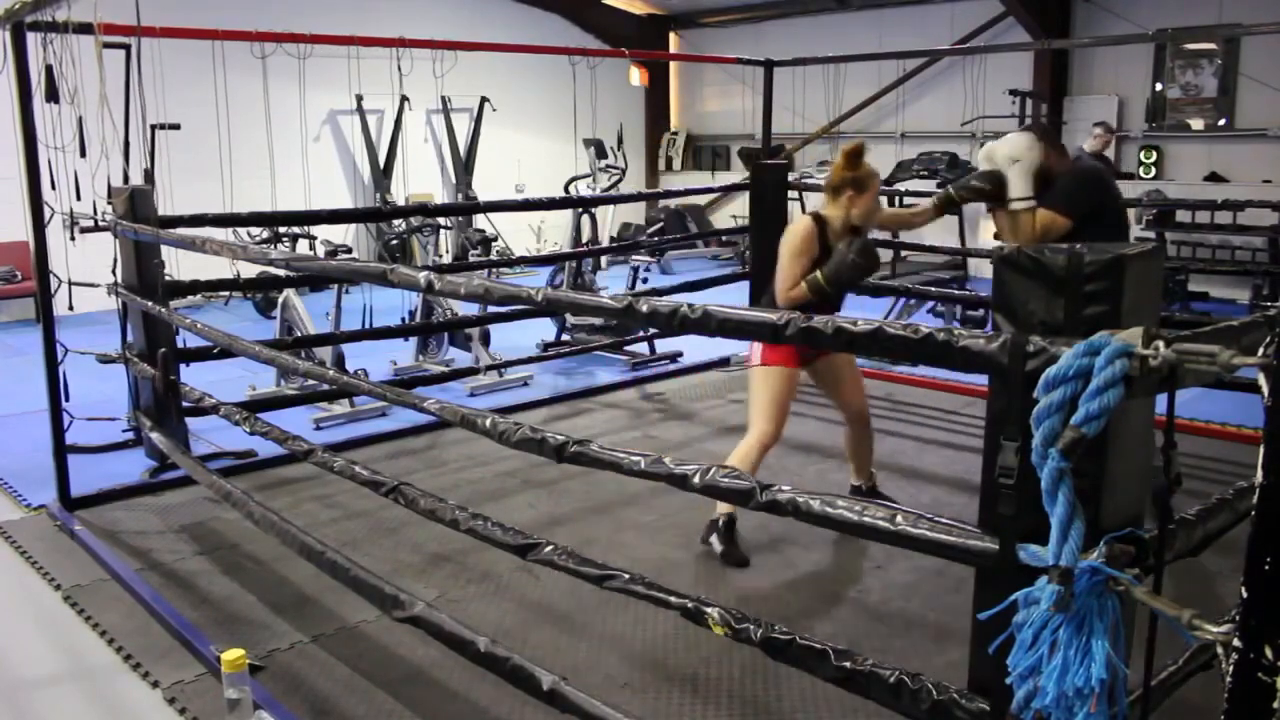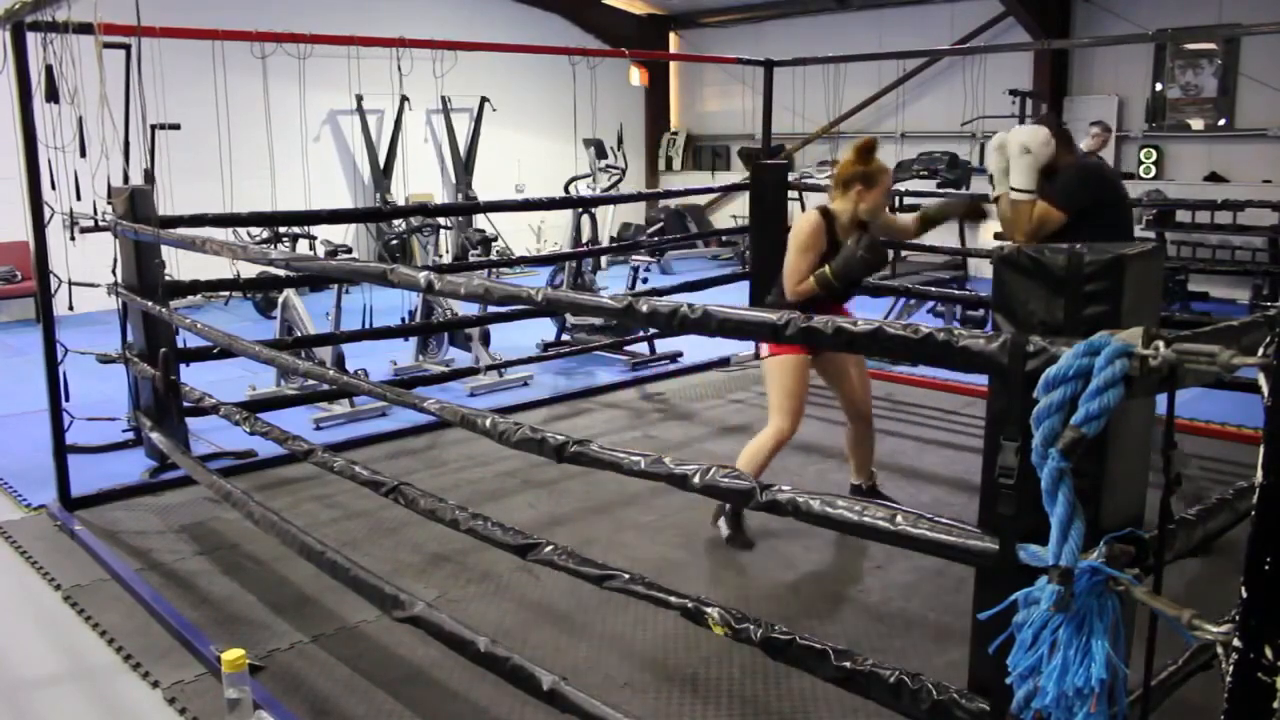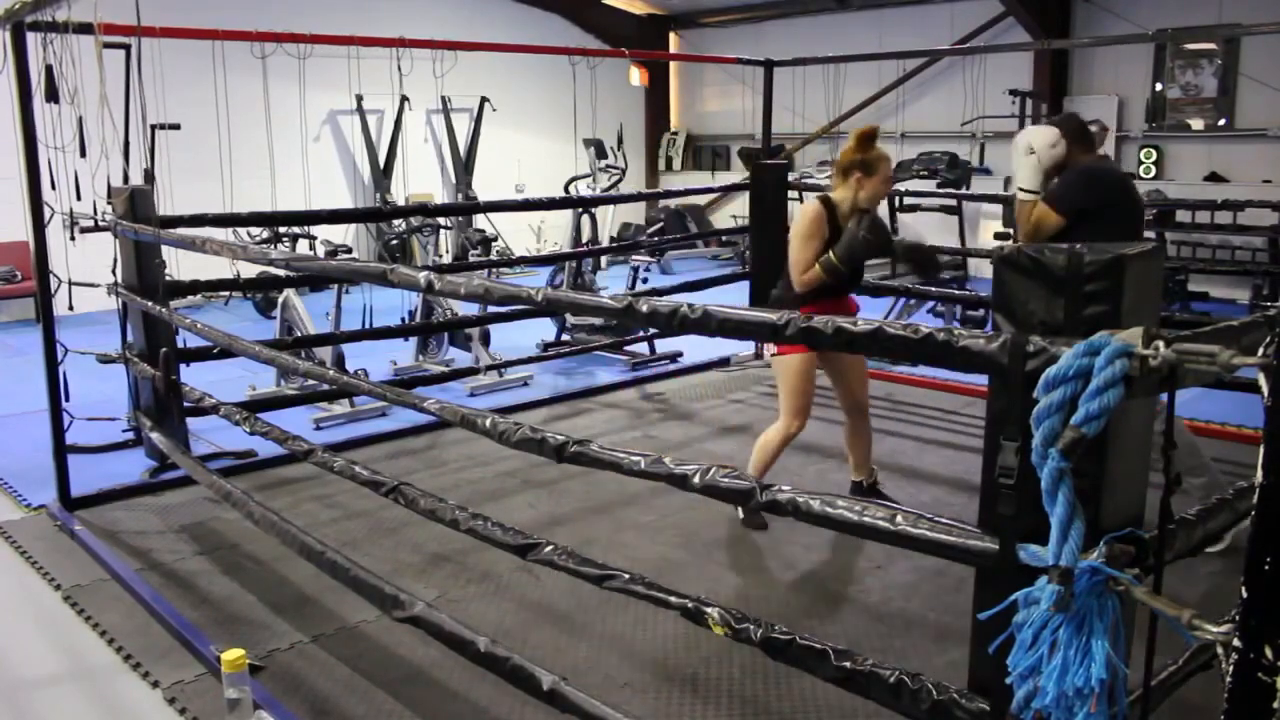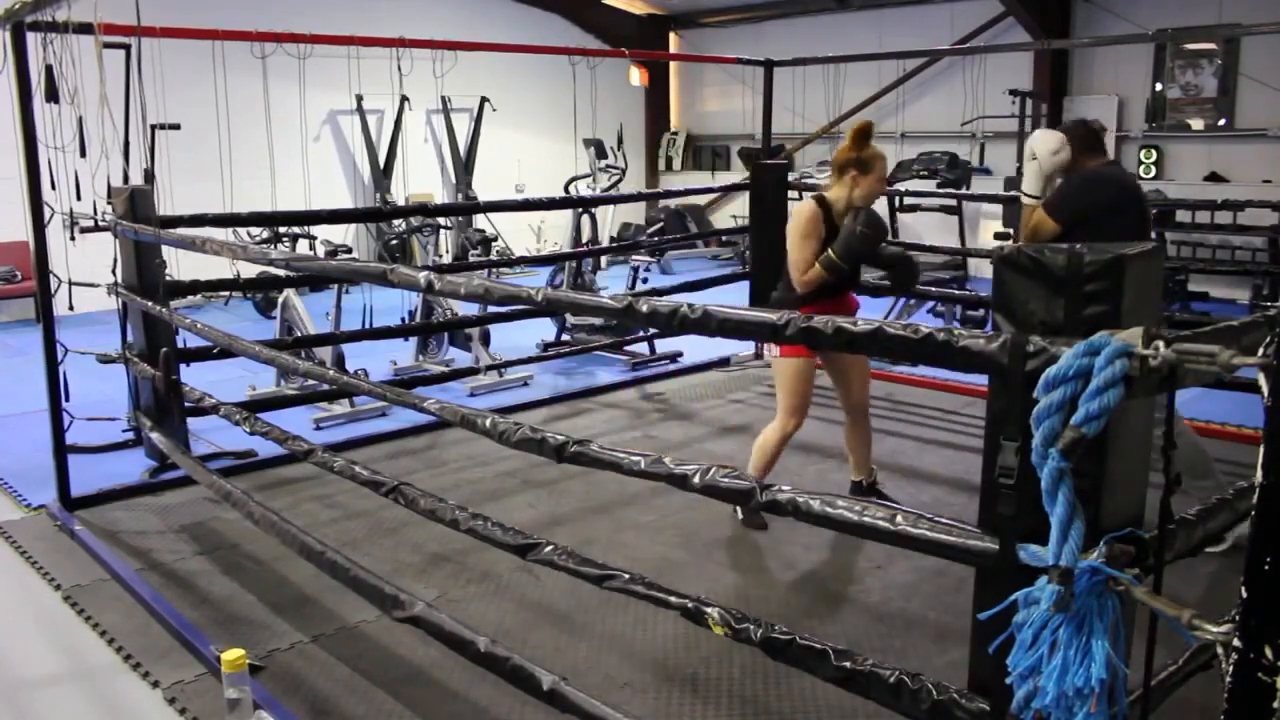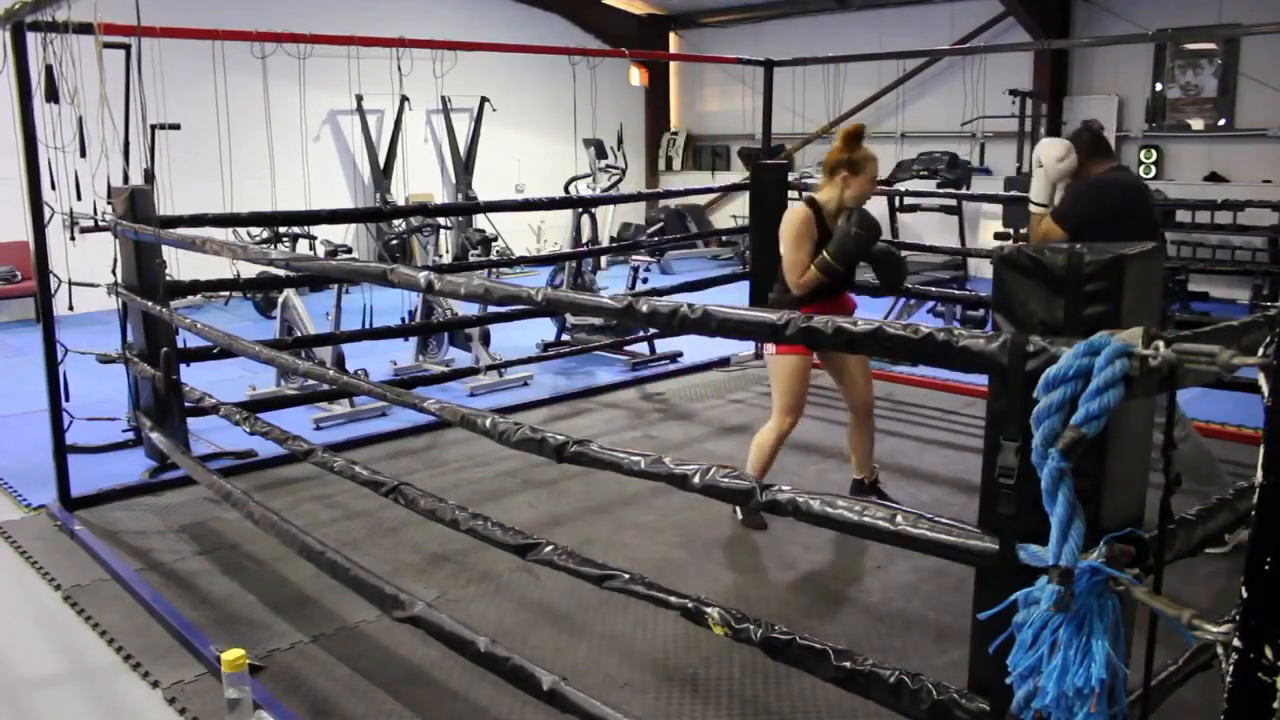
dt=0.1s
person 1, frame 1
left shoulder: (856, 224)
right shoulder: (804, 230)
left elbow: (912, 218)
right elbow: (785, 298)
left wrist: (956, 196)
right wrist: (832, 273)
right hip: (779, 337)
left knee: (859, 414)
right knee: (763, 434)
left ankle: (863, 487)
right ankle: (720, 524)
person 1, frame 2
left shoulder: (865, 220)
right shoulder: (812, 225)
left elbow: (903, 229)
right elbow: (794, 292)
left wrist: (943, 211)
right wrist: (844, 268)
left hip: (830, 320)
left knee: (861, 410)
right knee: (782, 427)
left ankle: (864, 486)
right ankle: (729, 506)
person 1, frame 3
left shoulder: (861, 210)
right shoulder: (814, 214)
left elbow: (875, 242)
right elbow: (801, 282)
left wrist: (898, 249)
right wrist: (846, 253)
left hip: (837, 313)
left knee: (858, 406)
right knee: (792, 421)
left ankle: (864, 485)
person 1, frame 4
left shoulder: (856, 210)
right shoulder: (809, 213)
right elbow: (803, 281)
left wrist: (880, 256)
right wrist: (845, 250)
left hip: (838, 312)
left knee: (858, 406)
right knee: (790, 420)
left ankle: (863, 484)
person 1, frame 5
left shoulder: (848, 211)
right shoulder: (801, 216)
right elbow: (798, 284)
left wrist: (871, 253)
right wrist: (840, 251)
left hip: (836, 311)
left knee: (863, 403)
right knee: (785, 419)
left ankle: (865, 483)
